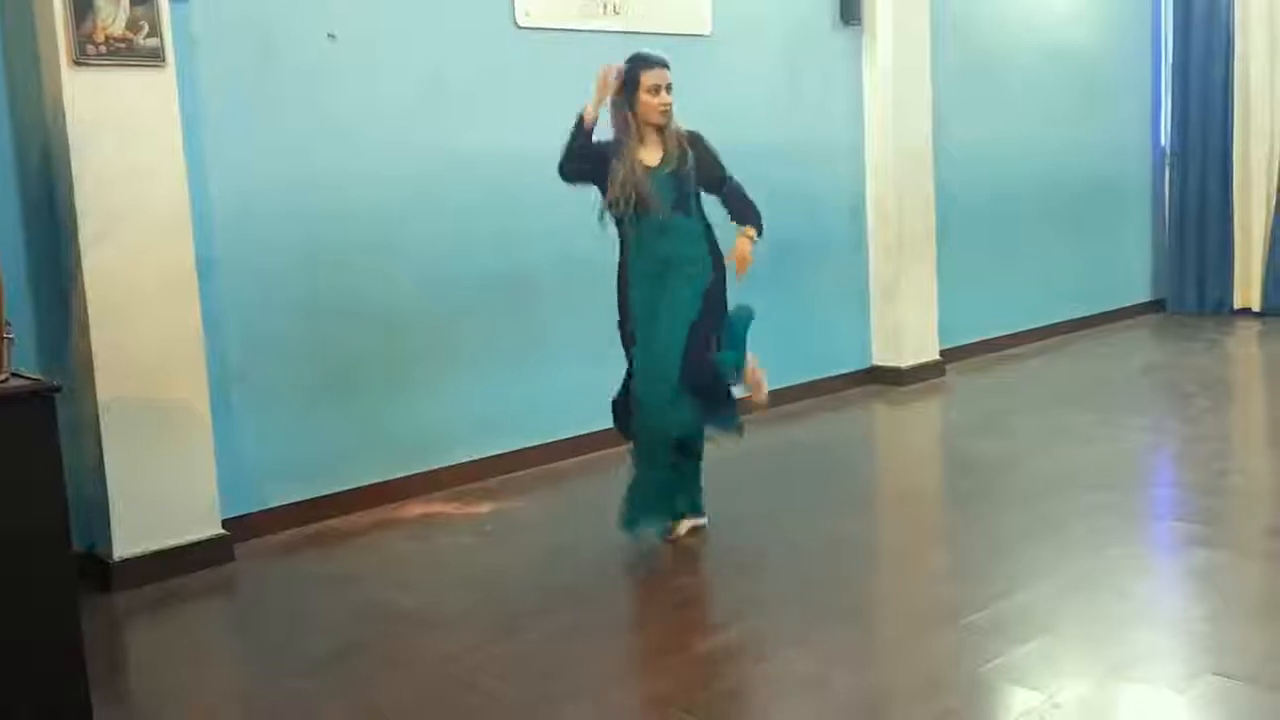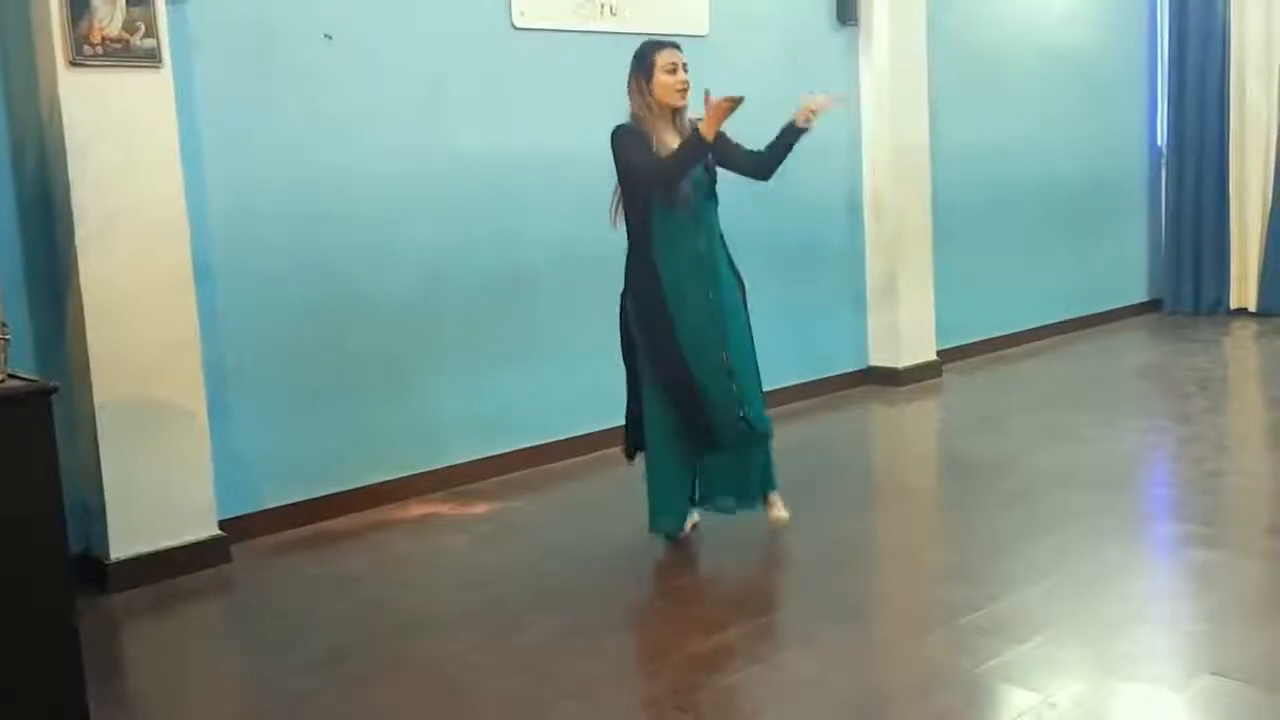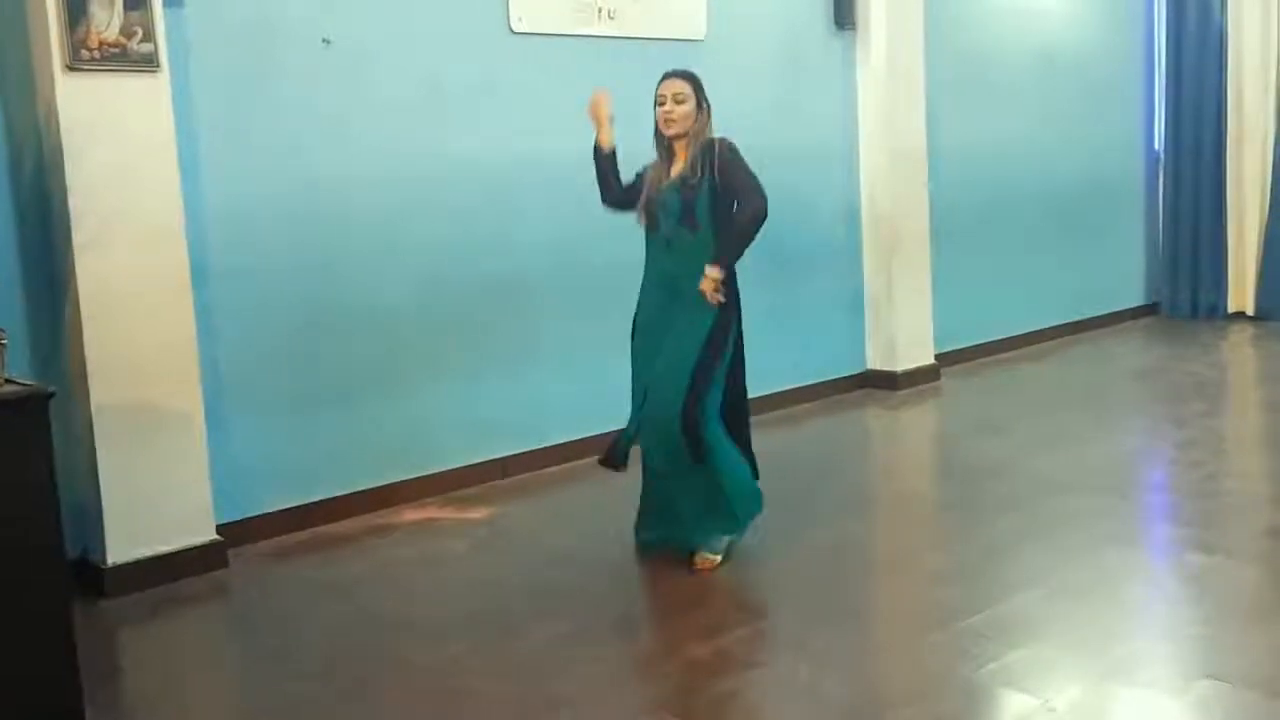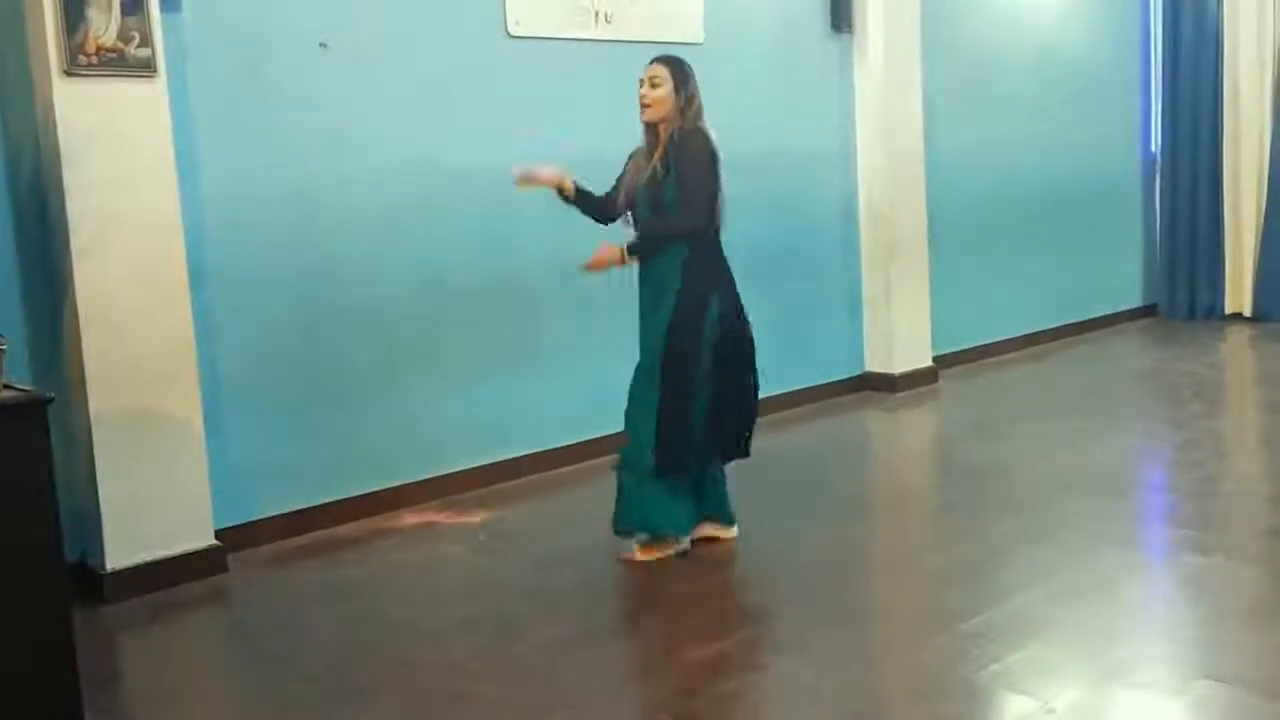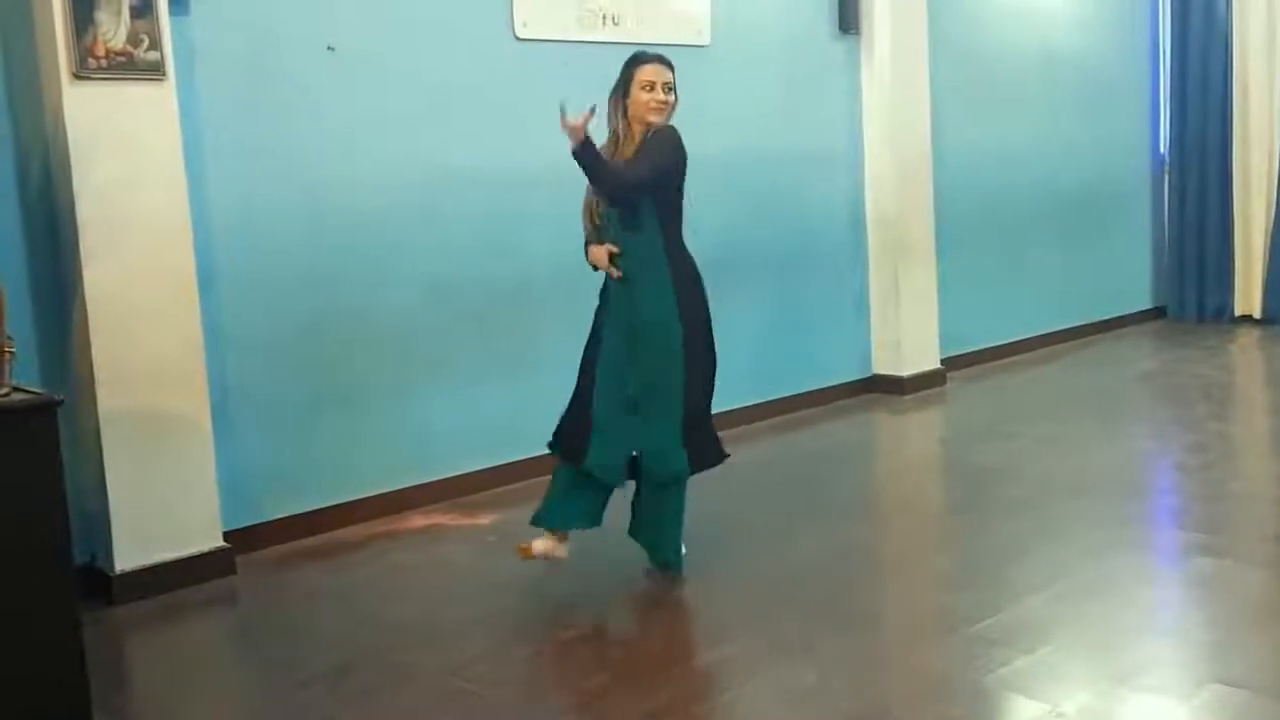
dt=1s
person 1, frame 1
left shoulder: (691, 147)
right shoulder: (609, 158)
left elbow: (733, 195)
right elbow: (570, 168)
left wrist: (747, 231)
right wrist: (593, 107)
left hip: (694, 272)
right hip: (643, 283)
left knee: (675, 373)
right knee: (655, 389)
left ankle: (734, 357)
right ankle: (682, 506)
person 1, frame 2
left shoulder: (702, 133)
right shoulder: (628, 138)
left elbow: (759, 167)
right elbow: (661, 177)
left wrist: (797, 125)
right wrist: (704, 133)
left hip: (713, 274)
right hip: (659, 281)
left knee: (734, 378)
right knee: (672, 388)
left ankle: (762, 488)
right ankle: (676, 506)
person 1, frame 3
left shoulder: (719, 154)
right shoulder: (653, 174)
left elbow: (754, 206)
right elbow: (615, 198)
left wrist: (718, 267)
right wrist: (604, 133)
left hip: (703, 305)
right hip: (657, 305)
left knee: (685, 411)
right knee: (659, 413)
left ankle: (719, 524)
right ankle: (683, 524)
person 1, frame 4
left shoulder: (693, 143)
right shoulder: (642, 158)
left elbow: (692, 219)
right elbow: (607, 209)
left wrist: (626, 252)
right wrist: (564, 185)
left hip: (696, 292)
right hip: (663, 294)
left knee: (665, 400)
right knee: (690, 403)
left ankle: (663, 526)
right ankle: (712, 515)
person 1, frame 5
left shoulder: (666, 142)
right shoulder: (611, 152)
left elbow: (619, 185)
left wrist: (580, 143)
right wrist: (594, 246)
left hip: (668, 296)
right hip: (622, 295)
left knee: (664, 412)
right knee: (601, 408)
left ankle: (664, 542)
right ankle: (560, 525)
